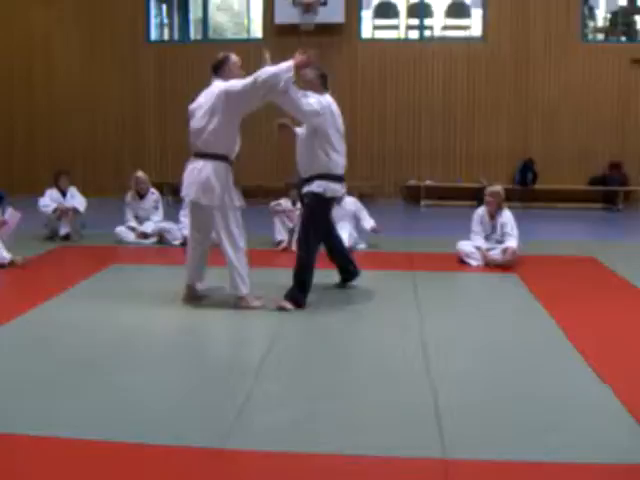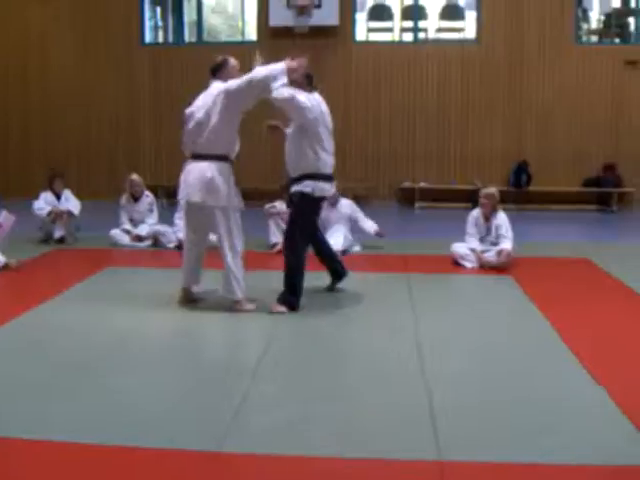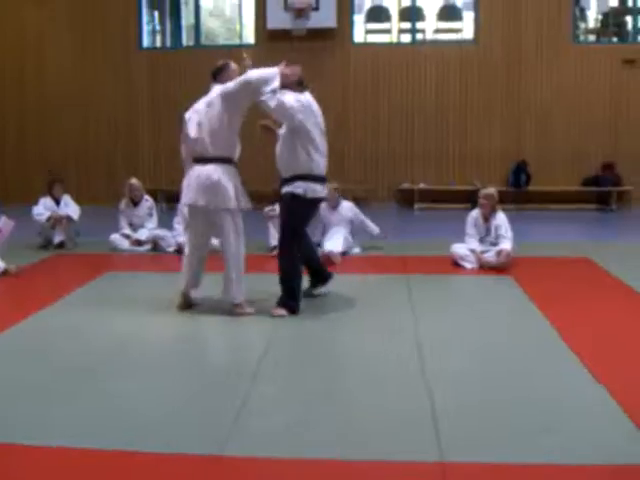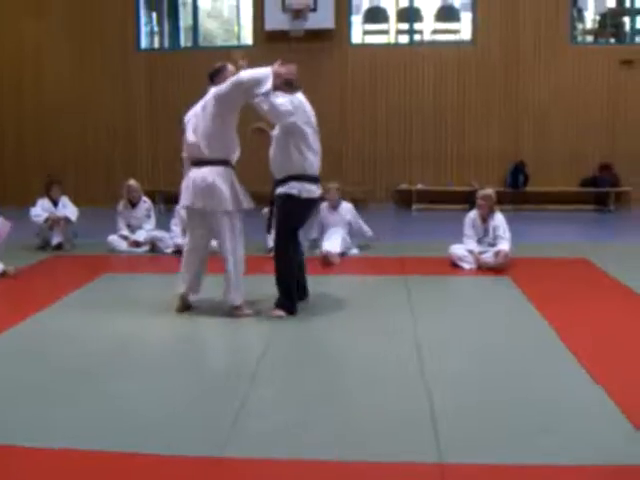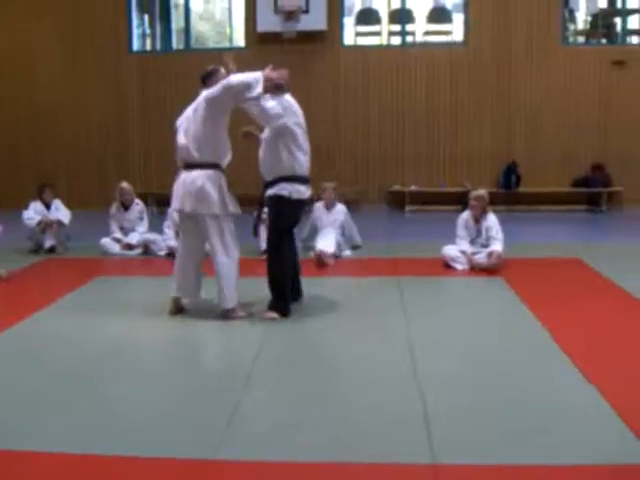
dt=0.1s
person 1, frame 1
left shoulder: (202, 97)
right shoulder: (228, 91)
right elbow: (258, 81)
right wrist: (293, 64)
left hip: (197, 169)
right hip: (215, 172)
left knee: (199, 234)
right knee: (232, 237)
left ankle: (191, 288)
right ankle: (242, 294)
person 1, frame 2
left shoulder: (200, 101)
right shoulder: (227, 92)
left elbow: (188, 140)
right elbow: (254, 81)
right wrist: (287, 67)
left hip: (195, 170)
right hip: (215, 173)
left knee: (195, 237)
right knee: (231, 240)
left ankle: (187, 290)
right ankle: (238, 298)
person 1, frame 3
left shoulder: (197, 106)
right shoulder: (225, 95)
left elbow: (186, 146)
right elbow: (248, 81)
right wrist: (280, 73)
left hip: (197, 176)
right hip: (220, 176)
left knee: (196, 240)
right knee: (233, 244)
left ankle: (186, 295)
right ankle: (237, 301)
person 1, frame 4
left shoulder: (196, 109)
right shoulder: (220, 97)
left elbow: (187, 150)
right elbow: (241, 81)
right wrist: (273, 72)
left hip: (195, 177)
right hip: (218, 178)
left knee: (196, 244)
right knee: (232, 245)
left ankle: (184, 297)
right ankle: (236, 303)
person 1, frame 5
left shoulder: (189, 111)
right shoulder: (212, 100)
left elbow: (183, 151)
right elbow: (233, 85)
right wrist: (264, 77)
left hip: (187, 182)
right hip: (208, 182)
left knee: (188, 247)
right knee: (224, 248)
left ankle: (178, 301)
right ankle: (229, 305)
person 2, frame 1
left shoulder: (323, 105)
right shoulder: (319, 106)
left elbow: (291, 99)
right wrist: (293, 132)
left hip: (322, 184)
right hip: (320, 182)
left knee: (307, 238)
right knee: (324, 230)
left ankle: (296, 296)
right ankle: (349, 271)
person 2, frame 2
left shoulder: (310, 103)
right shoulder: (307, 105)
left elbow: (282, 96)
right wrist: (283, 132)
left hip: (311, 184)
right hip: (309, 182)
left knee: (294, 239)
right knee: (309, 232)
left ankle: (289, 299)
right ankle: (337, 271)
person 2, frame 3
left shoulder: (303, 104)
right shoulder: (301, 106)
left elbow: (274, 100)
right wrist: (277, 133)
left hip: (303, 186)
right hip: (302, 184)
left knee: (288, 241)
right knee: (297, 235)
left ankle: (289, 301)
right ankle: (319, 275)
person 2, frame 4
left shoulder: (295, 104)
right shoulder: (293, 106)
left elbow: (266, 102)
right wrist: (271, 136)
left hip: (297, 186)
right hip: (296, 184)
left knee: (284, 243)
right knee: (290, 238)
left ankle: (287, 303)
right ankle: (298, 289)
person 2, frame 5
left shoulder: (285, 105)
right shoulder: (282, 108)
left elbow: (258, 106)
right wrist: (259, 137)
left hip: (287, 188)
right hip: (286, 187)
left knee: (277, 245)
right knee: (284, 240)
left ankle: (280, 304)
right ankle: (292, 291)
